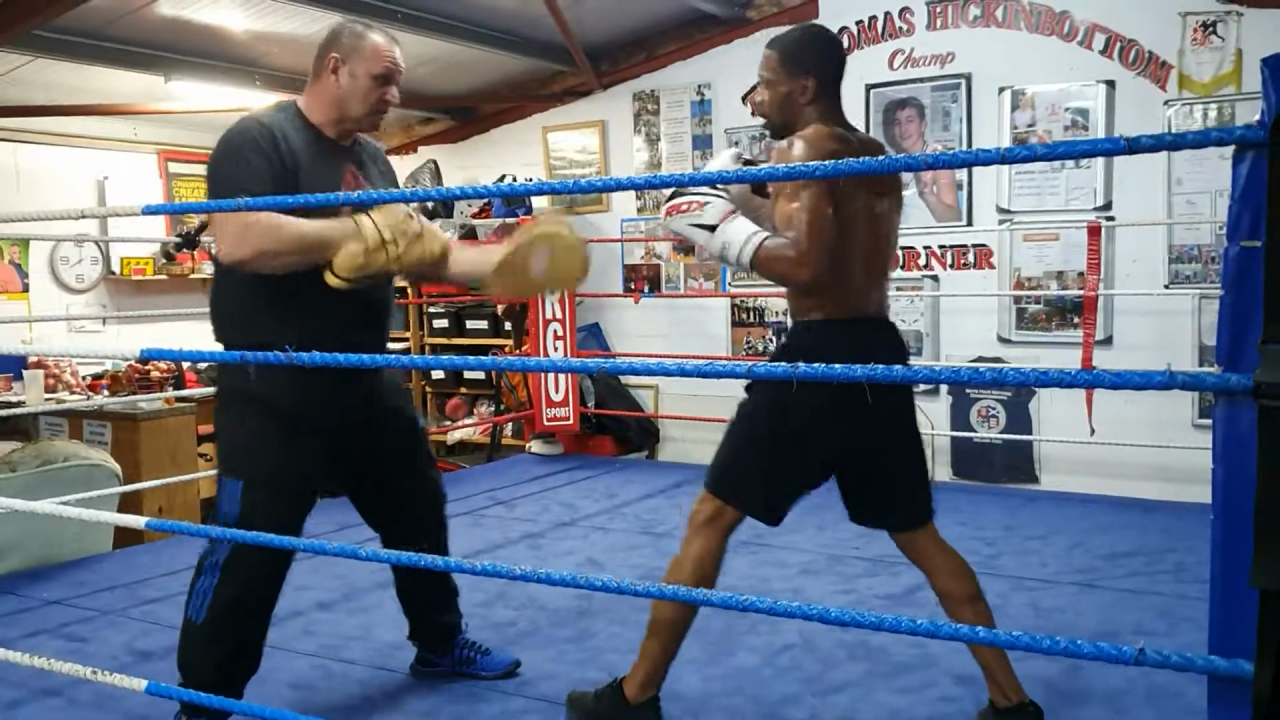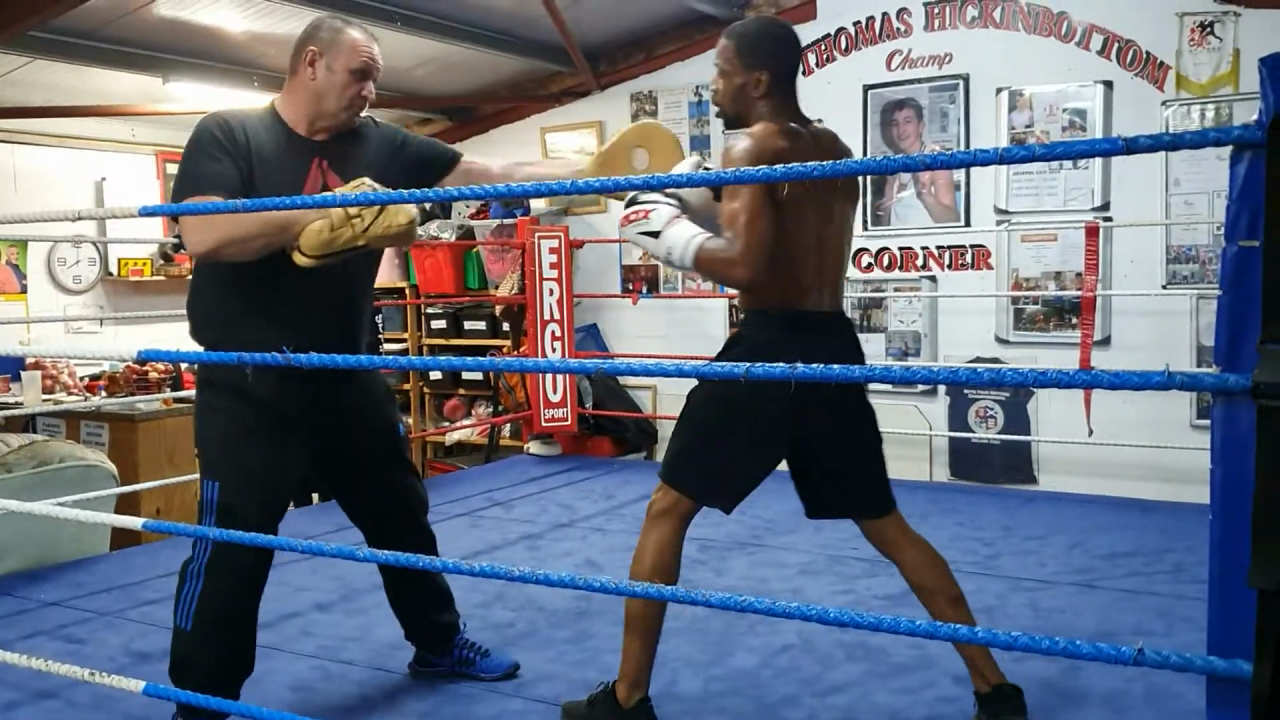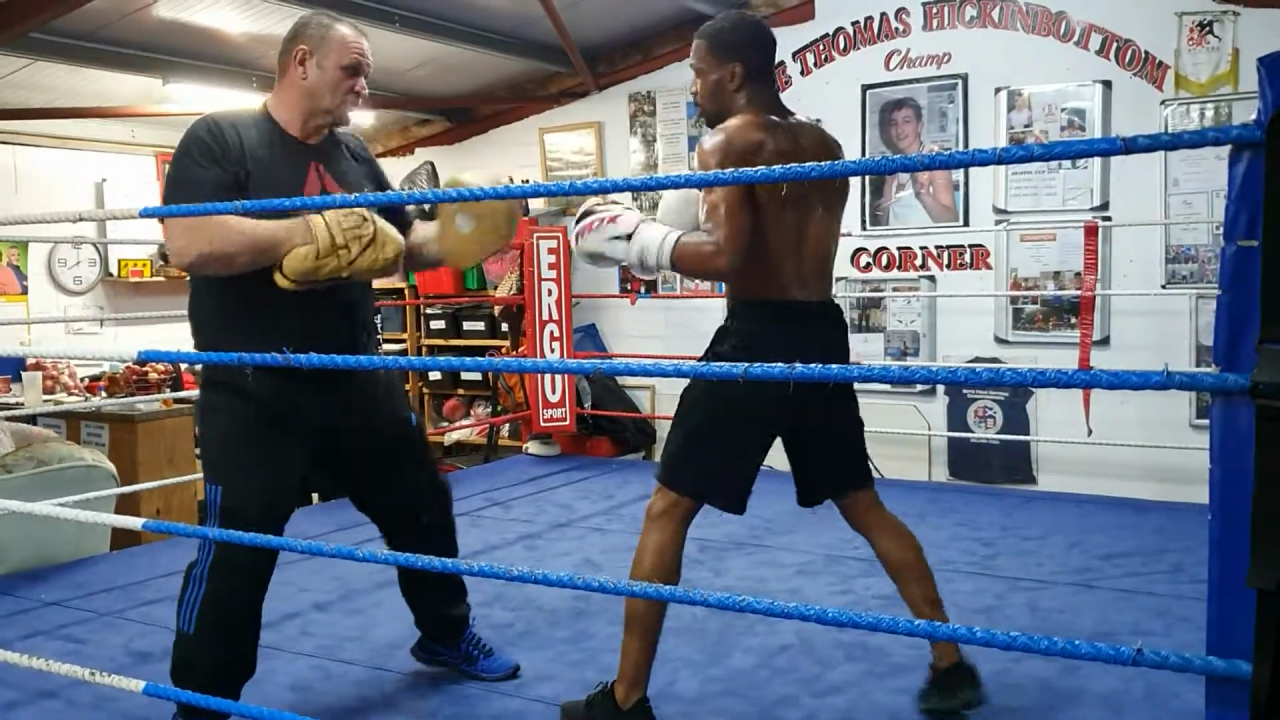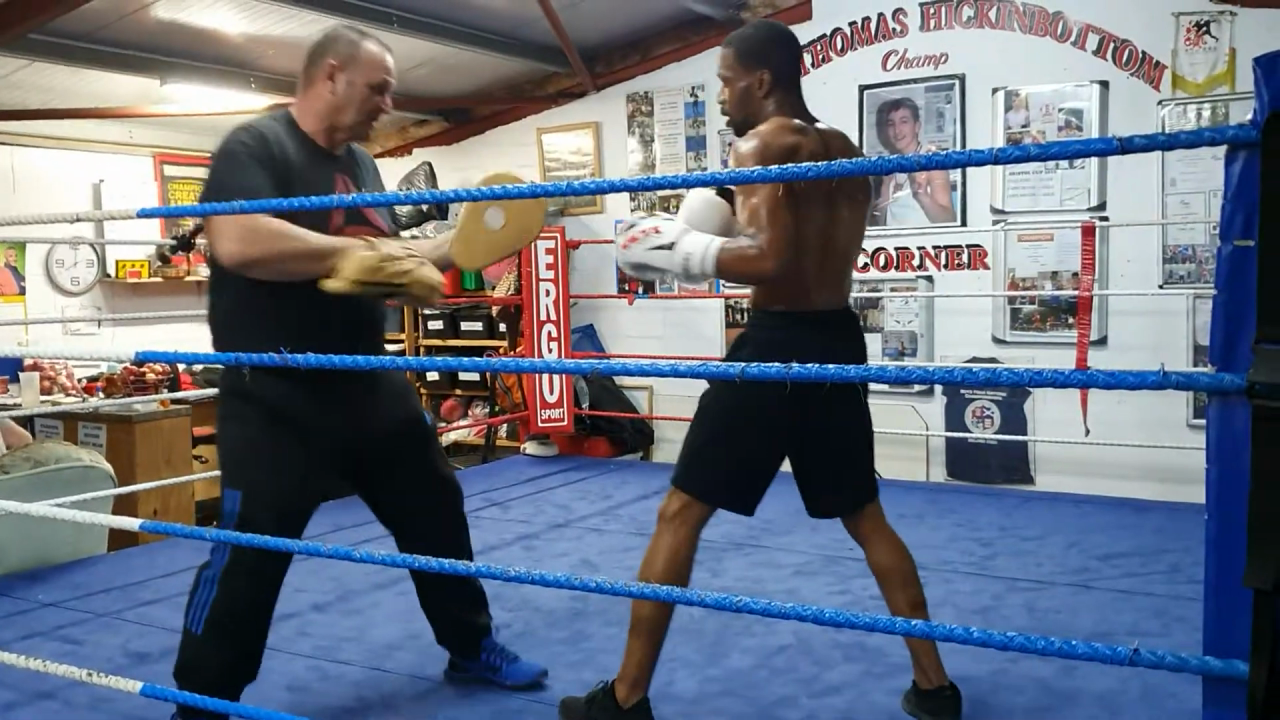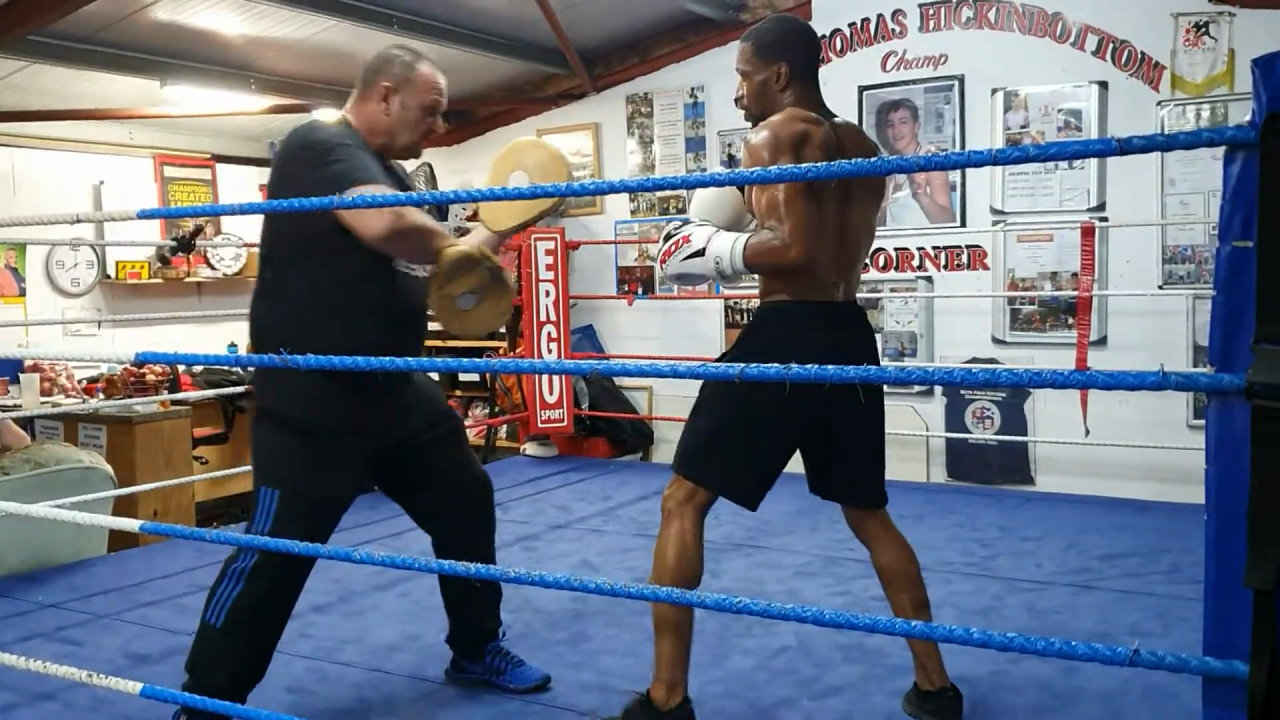
dt=0.2s
person 1, frame 1
left shoulder: (805, 150)
right shoulder: (876, 159)
left elbow: (804, 266)
left wrist: (722, 231)
right wrist: (756, 209)
left hip: (819, 357)
right hip: (879, 354)
left knee: (708, 521)
right knee: (919, 536)
person 1, frame 2
left shoulder: (754, 149)
right shoulder: (837, 154)
left elbow: (745, 267)
left wrist: (667, 233)
right wrist: (712, 214)
left hip: (768, 348)
right hip: (833, 348)
left knee: (666, 513)
right knee: (884, 523)
person 1, frame 3
left shoulder: (727, 143)
right shoulder: (823, 145)
left elbow: (728, 259)
left wrist: (634, 238)
left hip: (758, 340)
right hip: (821, 336)
left knee: (668, 512)
right knee: (864, 505)
person 1, frame 4
left shoulder: (760, 146)
right shoulder: (844, 151)
left elbow: (771, 261)
left wrist: (677, 247)
right wrist: (728, 230)
left hip: (777, 346)
right hip: (838, 342)
left knee: (681, 513)
right knee: (864, 516)
person 1, frame 5
left shoulder: (774, 136)
right shoulder: (862, 147)
left elbow: (793, 247)
left wrist: (712, 250)
right wrist: (736, 233)
left hip: (783, 337)
right hip: (848, 336)
left knee: (683, 503)
right knee: (868, 513)
person 2, frame 1
left shoulder: (372, 160)
right shoulder: (259, 137)
left elbow: (420, 256)
right elbow: (235, 240)
left wrist: (504, 263)
right wrist: (360, 235)
left hip: (363, 382)
right hip: (270, 389)
left knee: (417, 513)
right knee: (248, 547)
left ankle: (440, 644)
person 2, frame 2
left shoulder: (378, 145)
right shoulder: (227, 135)
left elbow: (479, 176)
right elbow: (204, 235)
left wrist: (595, 165)
right wrist: (329, 216)
left hip: (349, 380)
right hip: (250, 388)
left knee: (400, 514)
right knee: (232, 548)
left ankle: (437, 644)
person 2, frame 3
left shoulder: (356, 156)
right shoulder: (220, 139)
left elbow: (406, 246)
right elbow: (188, 244)
left wrist: (460, 239)
right wrist: (313, 235)
left hip: (359, 380)
right hip: (256, 392)
left knee: (422, 504)
right knee: (236, 551)
left ankle: (446, 634)
person 2, frame 4
left shoulder: (356, 164)
right shoulder: (255, 145)
right elbow: (238, 241)
left wrist: (449, 245)
right wrist: (352, 255)
left hip: (366, 385)
right hip: (274, 396)
left knee: (437, 509)
right knee: (251, 552)
left ankle: (470, 647)
person 2, frame 5
left shoulder: (388, 169)
right shoulder: (319, 145)
left elbow: (412, 258)
right elbow: (389, 227)
left wrist: (492, 231)
right wrist: (457, 245)
left hip: (396, 387)
right hip: (311, 395)
left knee: (467, 503)
right knee: (277, 550)
left ankle: (477, 650)
